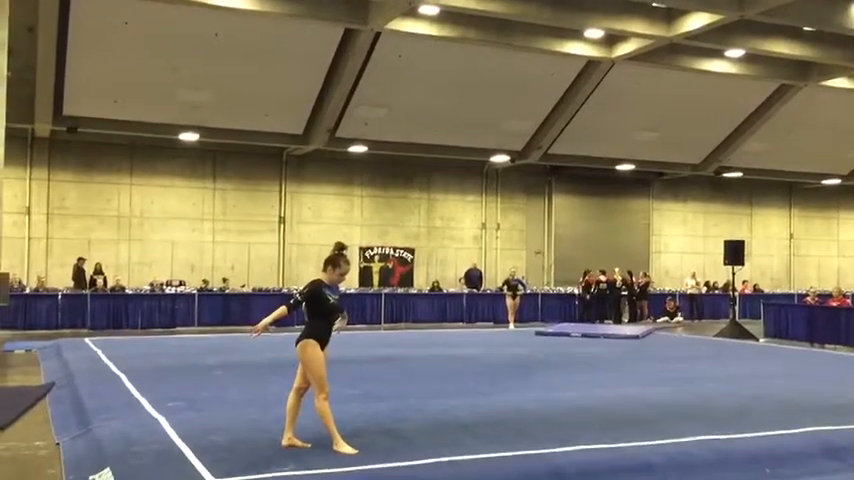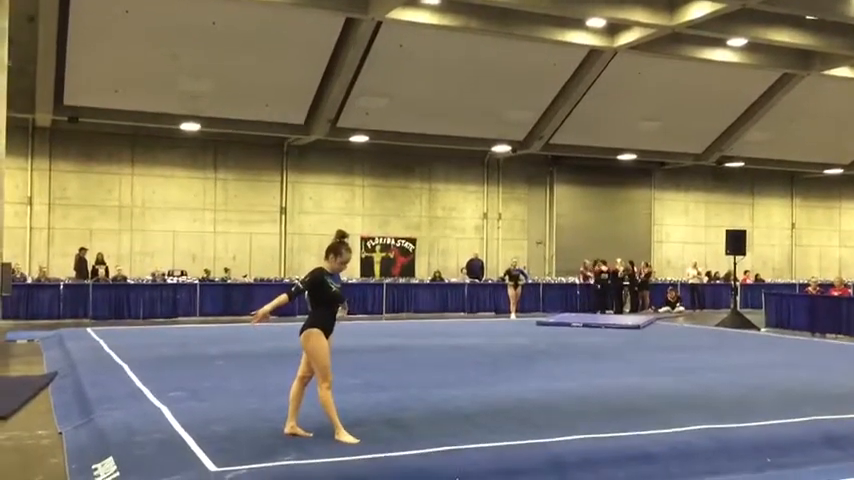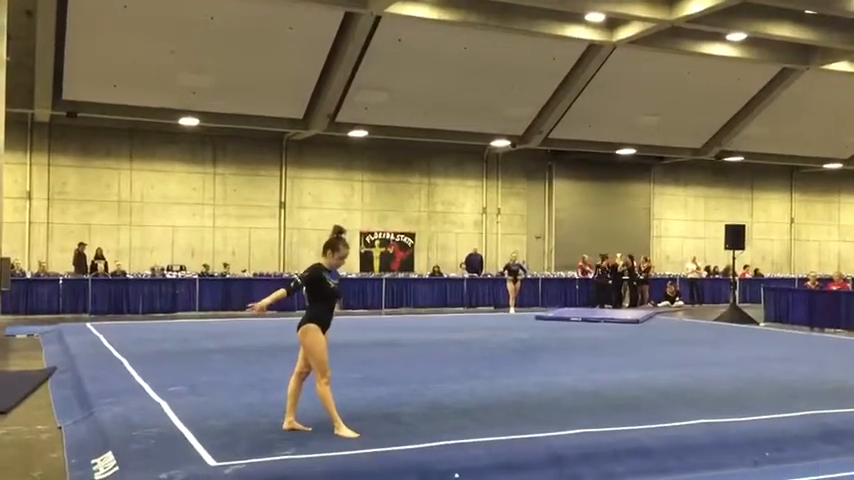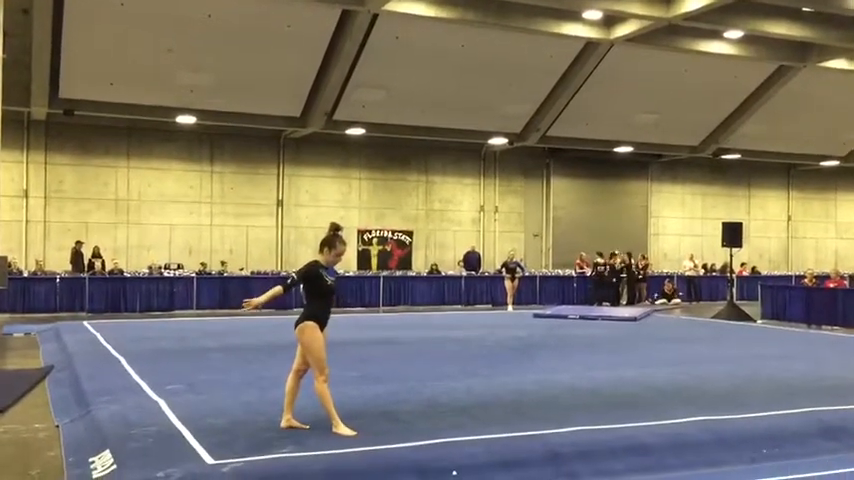
dt=0.3s
person 1, frame 1
left shoulder: (333, 289)
right shoulder: (315, 287)
right elbow: (291, 305)
left wrist: (342, 318)
right wrist: (267, 321)
left hip: (319, 343)
right hip: (309, 343)
left knee: (300, 388)
right knee: (322, 393)
left ankle: (288, 436)
right ankle: (337, 441)
person 1, frame 2
left shoulder: (335, 278)
right shoulder: (317, 275)
right elbow: (293, 293)
left wrist: (342, 306)
right wrist: (268, 307)
left hip: (323, 332)
right hip: (314, 331)
left knee: (303, 377)
right knee: (325, 382)
left ankle: (291, 425)
right ankle: (339, 430)
person 1, frame 3
left shoulder: (332, 274)
right shoulder: (315, 271)
right elbow: (291, 288)
right wrist: (266, 302)
left hip: (320, 328)
right hip: (311, 327)
left knee: (301, 373)
right knee: (323, 377)
left ankle: (289, 420)
right ankle: (338, 425)
person 1, frame 4
left shoulder: (330, 271)
right shoulder: (313, 268)
right elbow: (287, 285)
right wrist: (262, 299)
left hip: (317, 325)
right hip: (309, 324)
left knee: (299, 370)
right knee: (322, 374)
left ankle: (287, 418)
right ankle: (336, 423)
